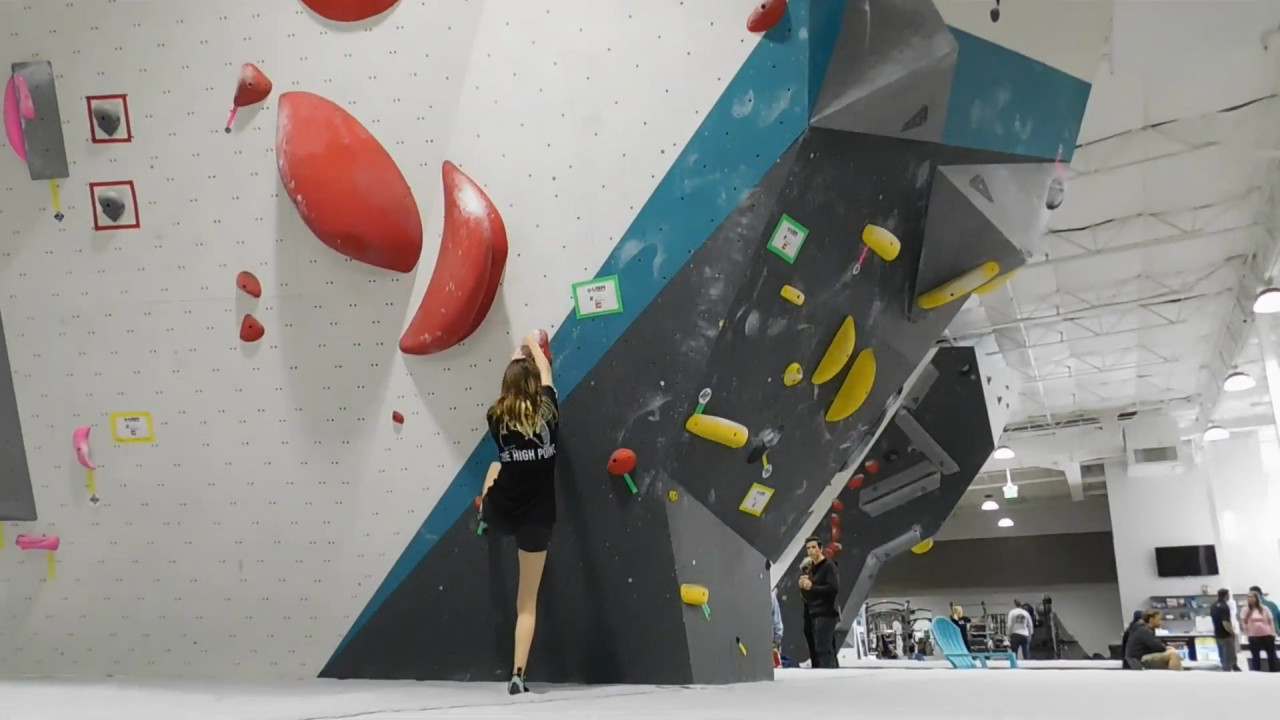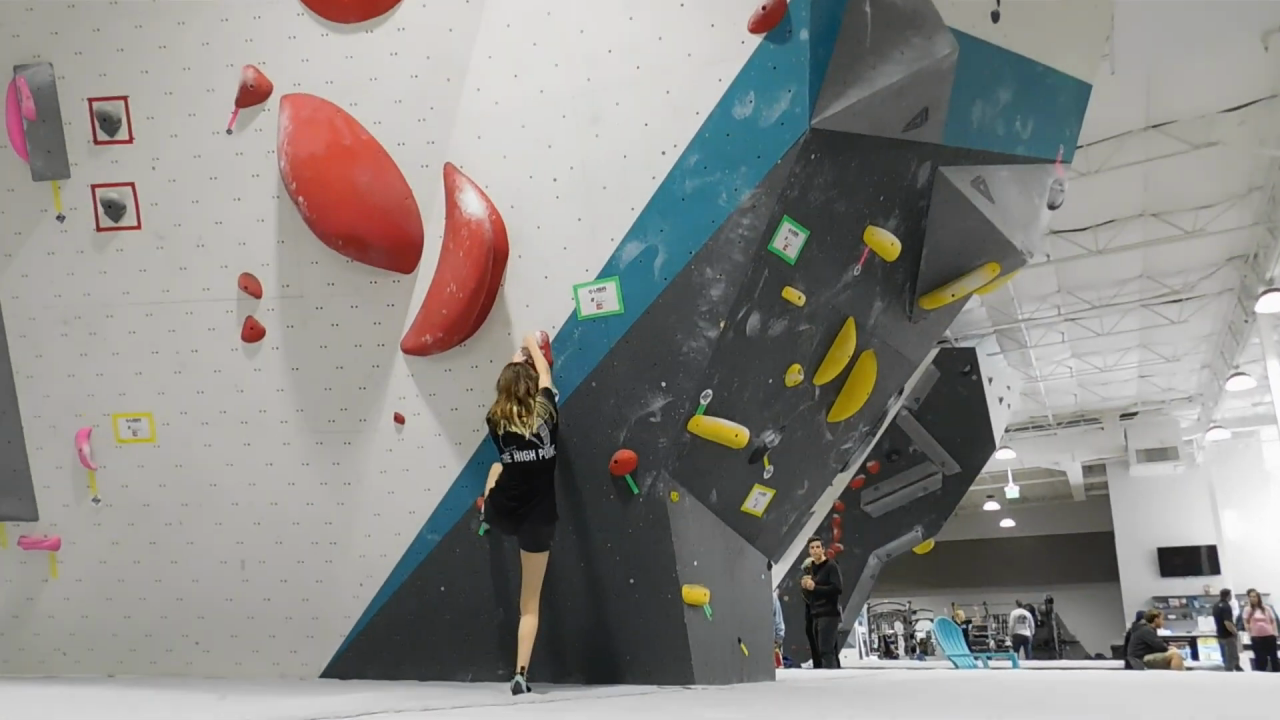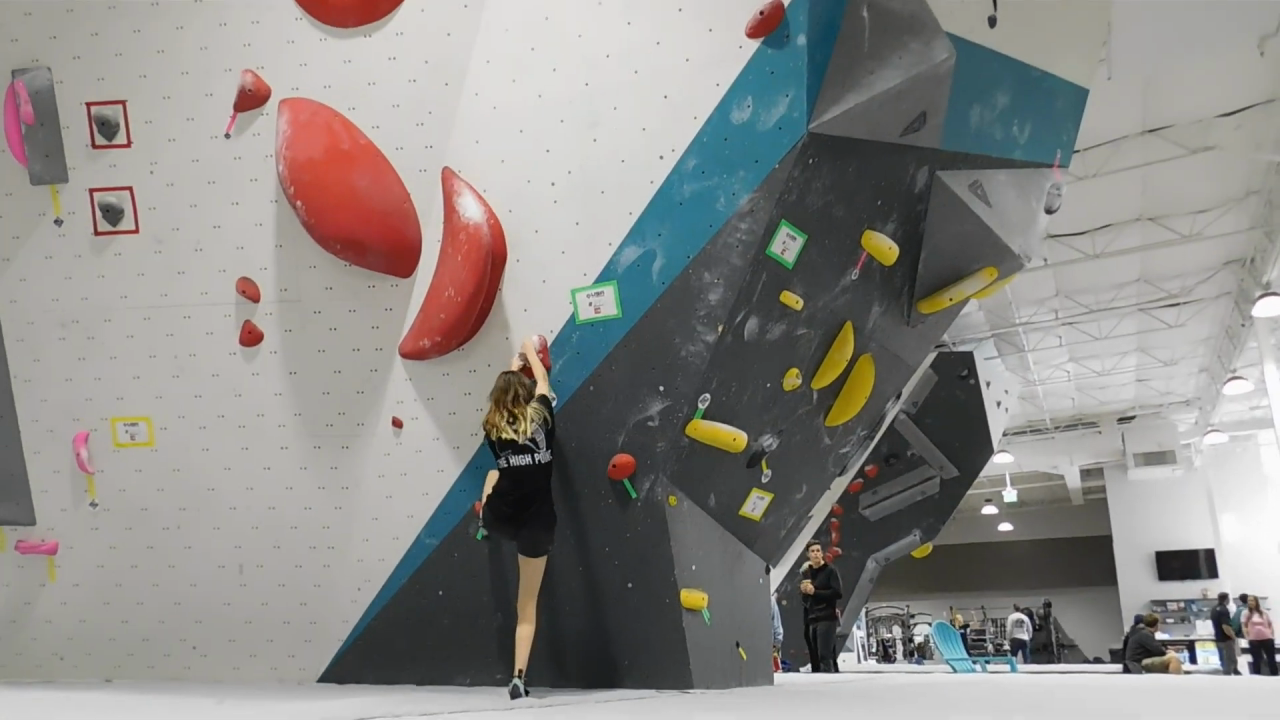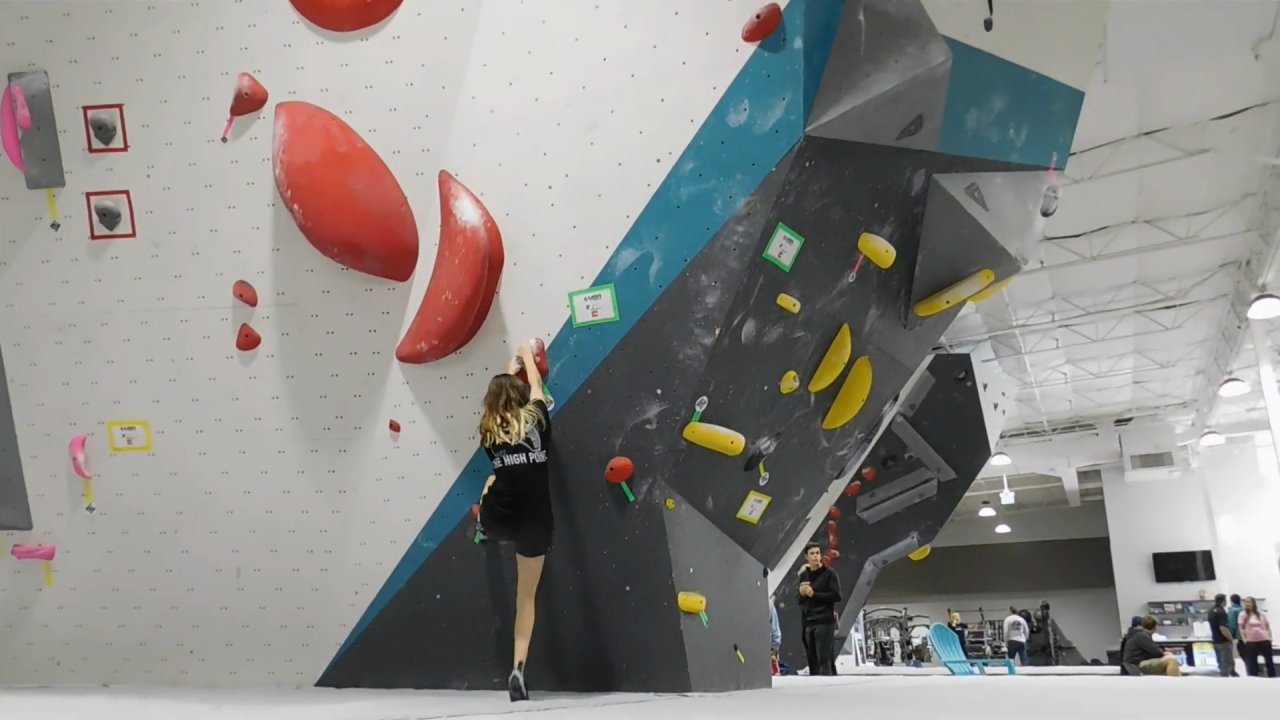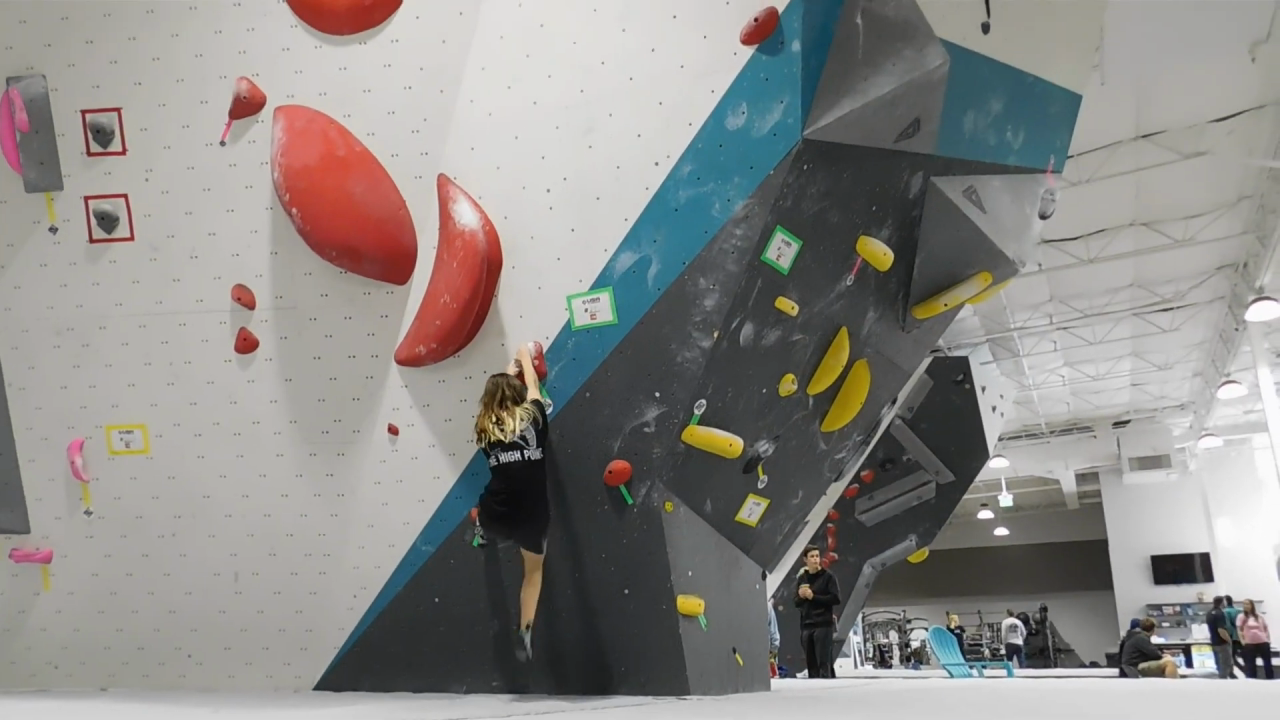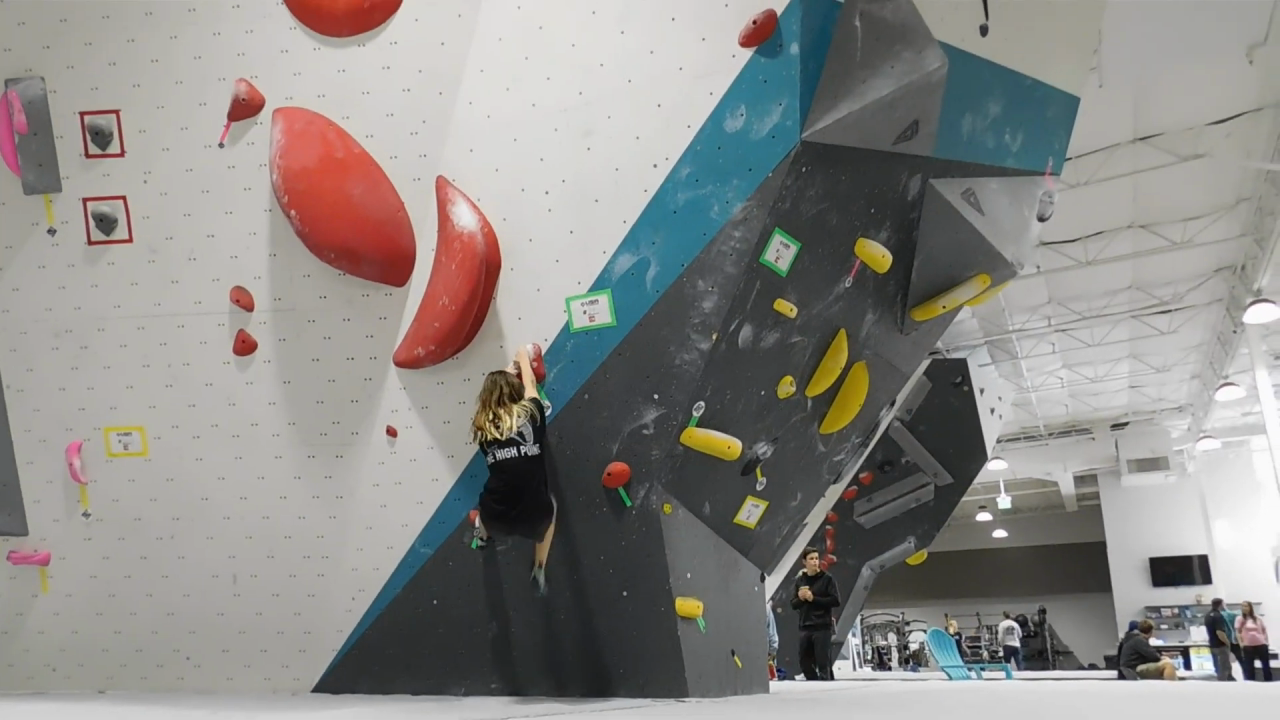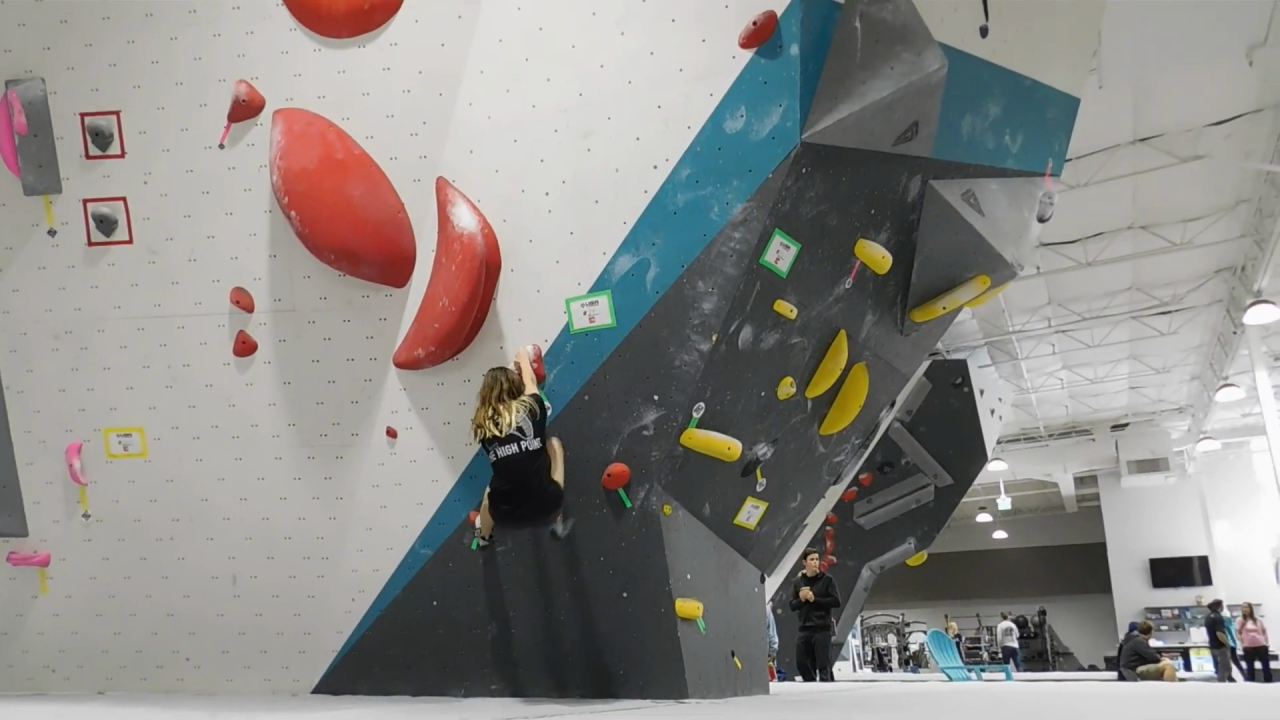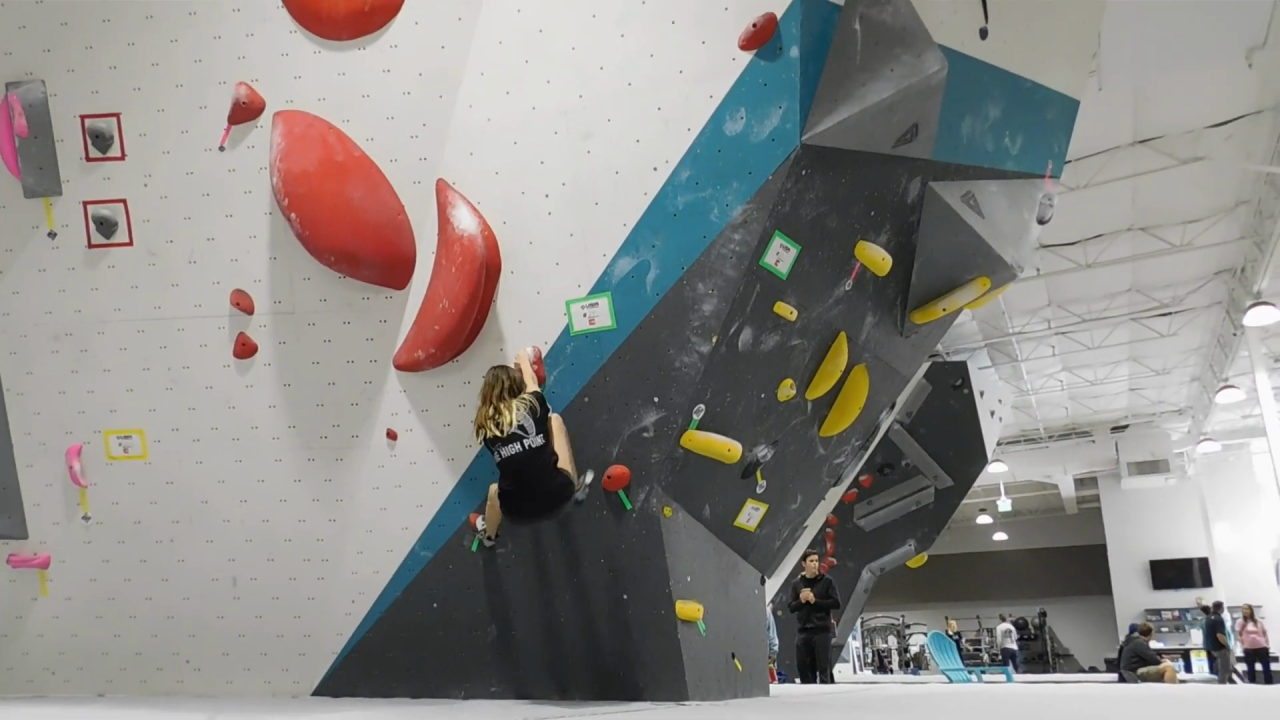
dt=0.1s
person 1, frame 1
left shoulder: (497, 416)
right shoulder: (548, 410)
left elbow: (506, 393)
right elbow: (546, 373)
left wrist: (516, 360)
right wrist: (534, 347)
left hip: (500, 514)
right hip: (537, 519)
right knee: (527, 602)
left ankle: (483, 518)
right ankle: (518, 676)
person 1, frame 2
left shoulder: (497, 419)
right shoulder: (546, 410)
left elbow: (505, 416)
right elbow: (545, 375)
left wrist: (516, 361)
right wrist: (534, 348)
left hip: (501, 513)
right hip: (539, 518)
right knee: (530, 601)
left ankle: (485, 518)
right ankle: (520, 675)
person 1, frame 3
left shoulder: (493, 426)
right shoulder: (541, 415)
left elbow: (504, 390)
right elbow: (542, 381)
left wrist: (513, 368)
right wrist: (531, 353)
left hip: (499, 519)
right hip: (537, 523)
right knee: (528, 607)
left ankle: (484, 522)
right ankle: (519, 678)
person 1, frame 4
left shoulder: (487, 429)
right shoulder: (536, 417)
left elbow: (499, 391)
right elbow: (536, 385)
left wrist: (510, 370)
right wrist: (527, 355)
left hip: (497, 518)
right hip: (536, 522)
right knee: (527, 598)
left ankle: (484, 527)
right ankle: (518, 670)
person 1, frame 5
left shoulder: (485, 427)
right shoulder: (533, 416)
left elbow: (497, 390)
right elbow: (533, 387)
left wrist: (509, 373)
right wrist: (525, 359)
left hip: (494, 519)
right hip: (532, 518)
right knee: (534, 571)
left ankle: (483, 533)
right ankle: (525, 631)
person 1, frame 6
left shoulder: (482, 427)
right shoulder: (531, 414)
right elbow: (530, 386)
left wrist: (509, 372)
right wrist: (524, 360)
left hip: (496, 517)
right hip: (535, 518)
right knee: (543, 508)
left ankle: (482, 536)
right ankle: (539, 569)
person 1, frame 7
left shoulder: (482, 424)
right shoulder: (530, 407)
right elbow: (530, 384)
right wrist: (524, 362)
left hip: (505, 514)
right hip: (545, 505)
right knee: (554, 443)
left ankle: (485, 535)
right ankle: (557, 521)
person 1, frame 8
left shoulder: (483, 423)
right shoulder: (531, 404)
right elbow: (531, 382)
right wrist: (524, 362)
left hip: (517, 512)
right hip: (558, 497)
left knee: (494, 491)
right knee: (554, 419)
left ankle: (489, 536)
right ankle: (578, 488)
